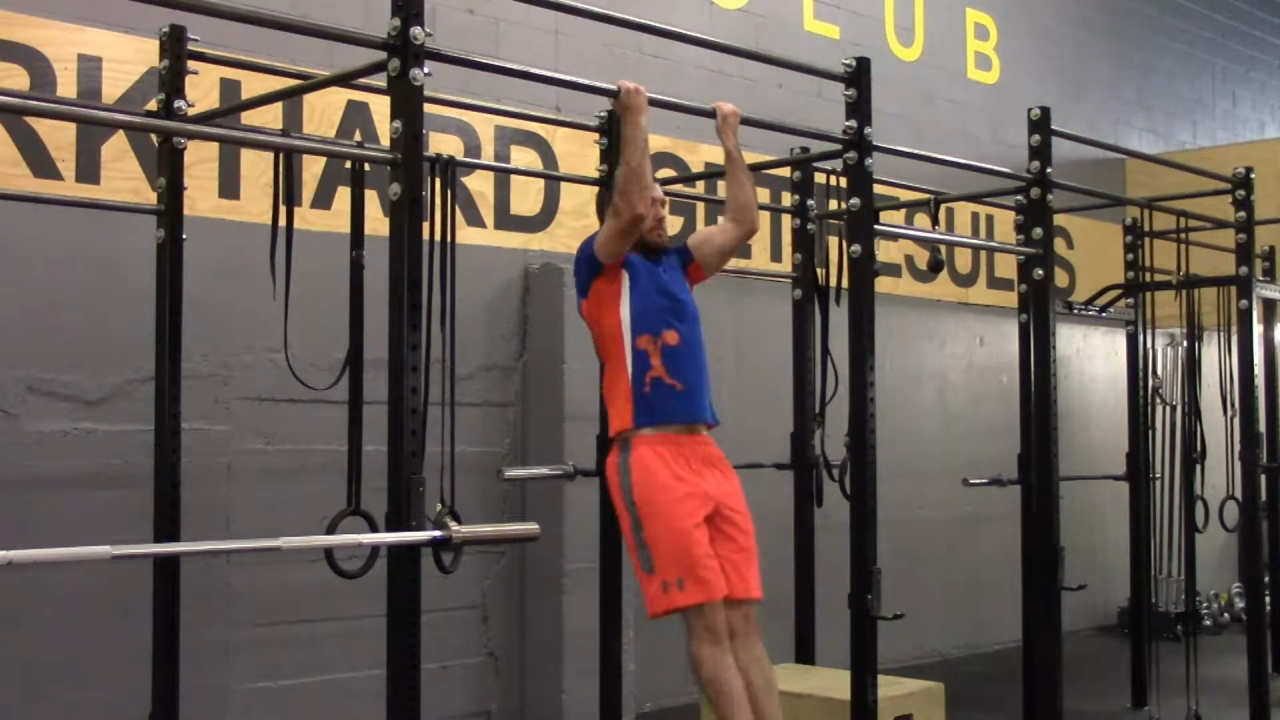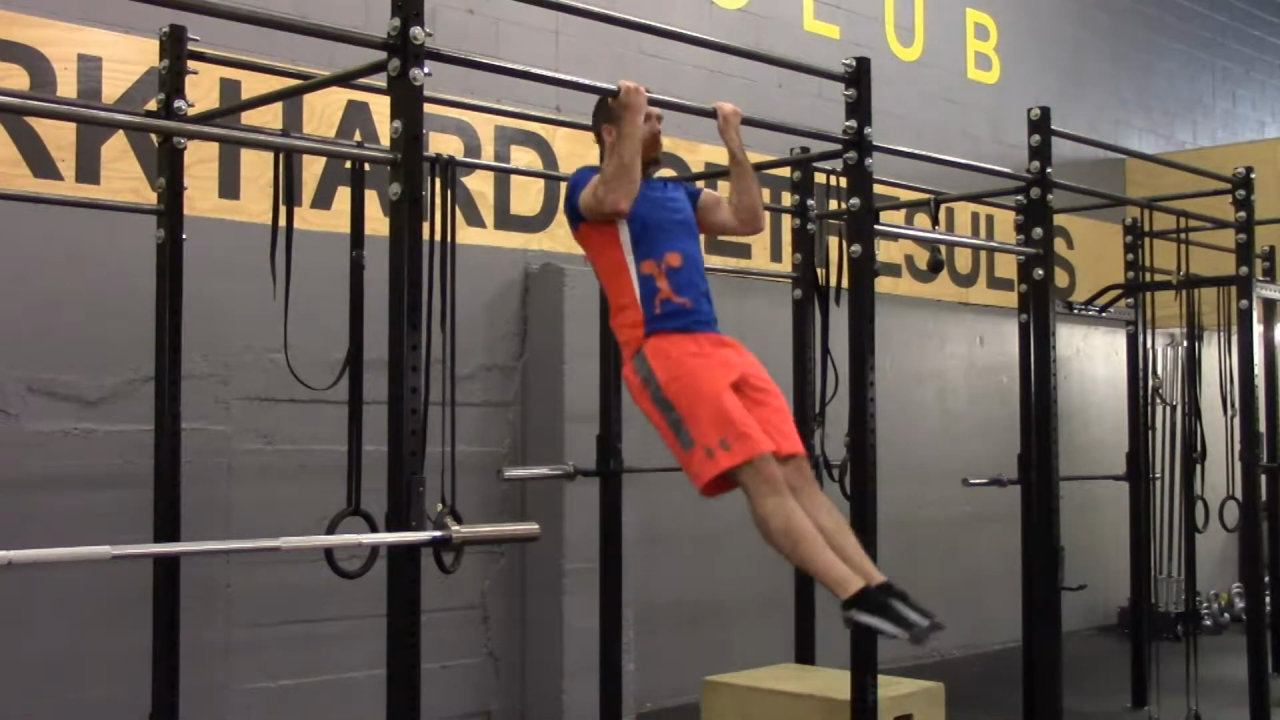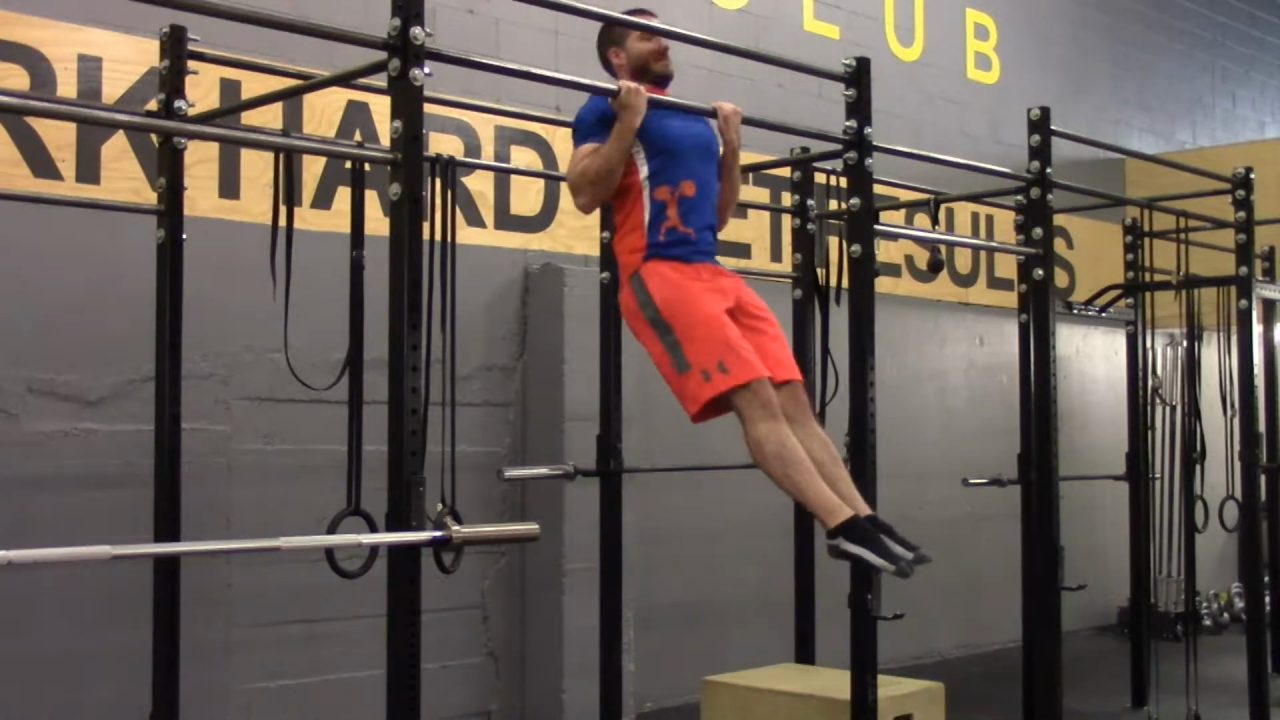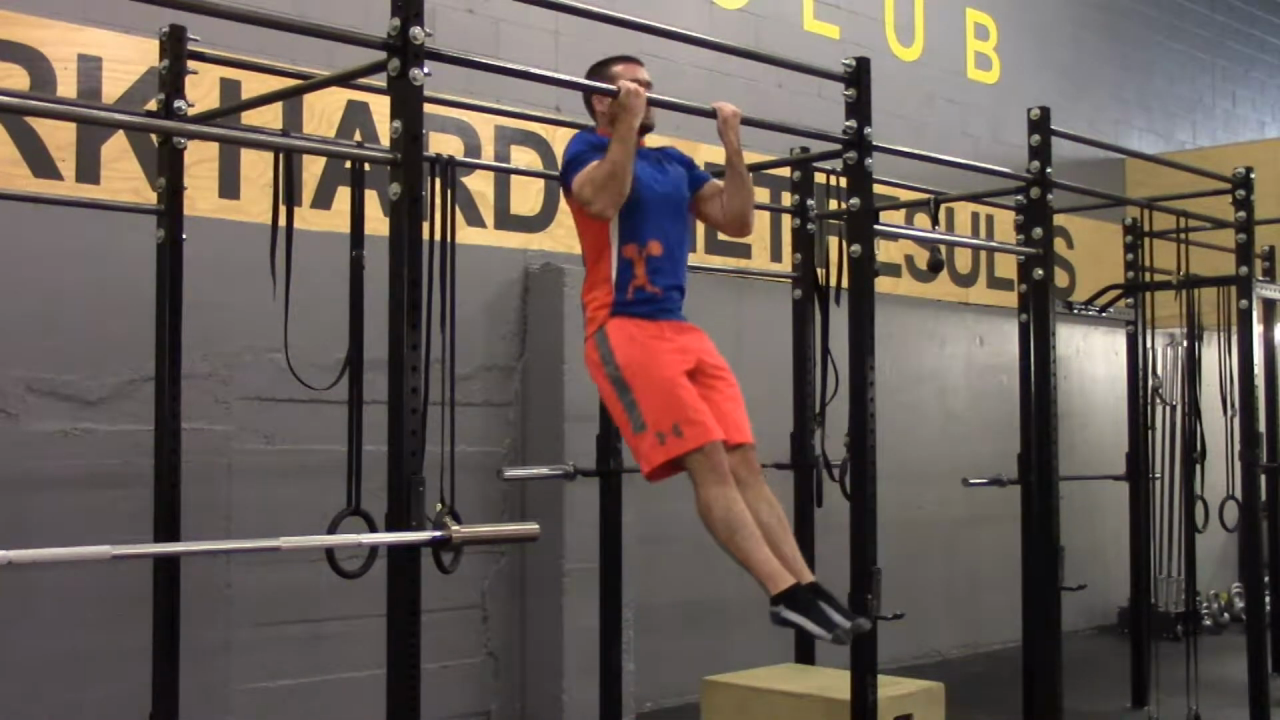
dt=0.5s
person 1, frame 1
left shoulder: (678, 264)
right shoulder: (602, 267)
left elbow: (743, 224)
right elbow: (629, 212)
left wrist: (728, 140)
right wrist: (633, 122)
left hip: (708, 456)
right hip: (649, 458)
left knee: (743, 618)
right knee: (708, 618)
person 1, frame 2
left shoulder: (676, 191)
right shoulder: (588, 186)
left elbow: (748, 220)
right elbow: (618, 198)
left wrist: (732, 142)
right wrist: (629, 114)
left hip: (720, 345)
right hip: (661, 353)
left knee: (798, 475)
right knee: (762, 475)
left ankle: (877, 587)
right ankle: (854, 597)
person 1, frame 3
left shoulder: (696, 121)
right shoulder: (605, 109)
right elbow: (586, 196)
left wrist: (731, 145)
right wrist: (629, 119)
left hip: (715, 274)
right hip: (658, 275)
left knee: (793, 401)
right knee: (757, 401)
left ankle: (864, 520)
right ankle: (843, 526)
person 1, frame 4
left shoulder: (674, 162)
right shoulder: (589, 147)
left elbow: (738, 221)
right elbow: (603, 202)
left wrist: (731, 143)
right wrist: (626, 127)
left hip: (681, 330)
right hip: (623, 329)
left knee: (744, 464)
right knee: (709, 464)
left ankle: (807, 586)
right ankle: (785, 594)
